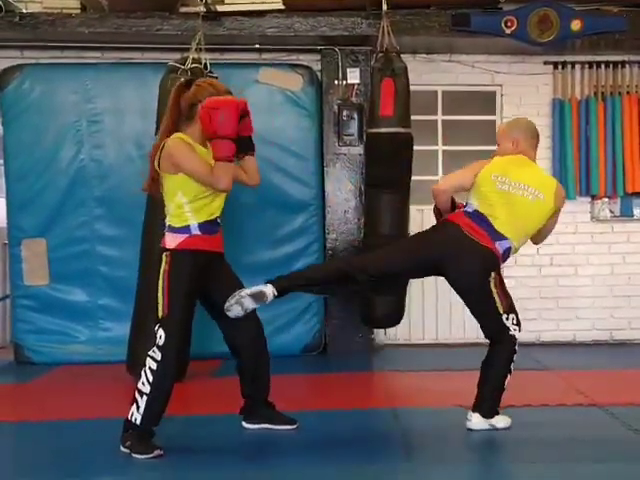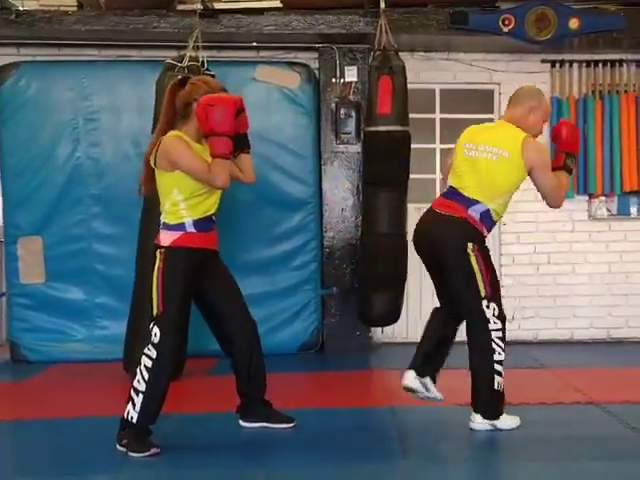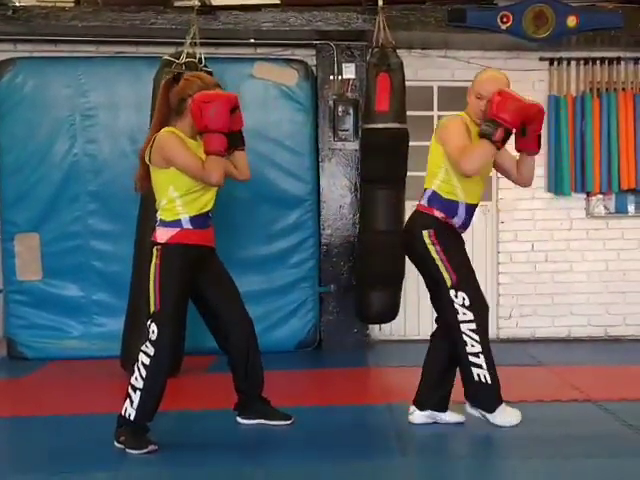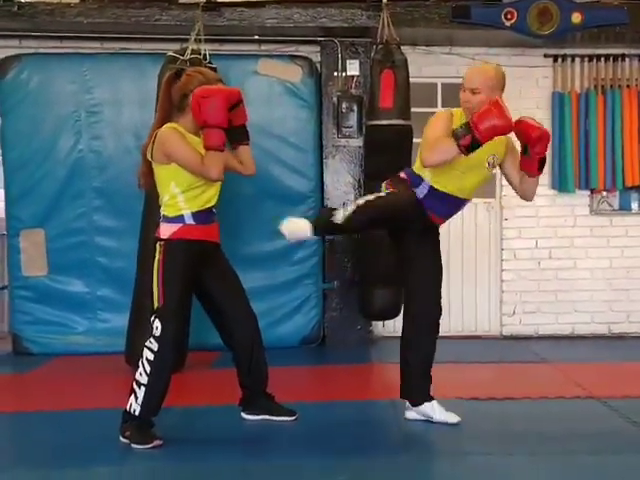
dt=0.3s
person 1, frame 1
left shoulder: (209, 148)
right shoulder: (176, 146)
left elbow: (252, 179)
right elbow: (222, 182)
left wrist: (242, 137)
right wrist: (224, 137)
left hip: (212, 254)
right hip: (183, 255)
left knee: (249, 329)
right knee: (171, 342)
left ankle: (257, 408)
right ankle: (136, 431)
person 1, frame 2
left shoulder: (204, 145)
right shoulder: (172, 143)
left elbow: (247, 176)
right elbow: (219, 179)
left wrist: (238, 134)
right wrist: (221, 134)
left hip: (207, 252)
right hip: (178, 253)
left knee: (243, 328)
right knee: (166, 340)
left ankle: (253, 407)
right ankle: (132, 429)
person 1, frame 3
left shoulder: (199, 142)
right shoulder: (166, 140)
left elbow: (242, 173)
right elbow: (213, 177)
left wrist: (232, 131)
right wrist: (215, 131)
left hip: (203, 249)
right hip: (174, 249)
left knee: (239, 324)
right knee: (163, 337)
left ankle: (251, 404)
right ankle: (130, 426)
person 1, frame 4
left shoulder: (202, 137)
right shoulder: (168, 136)
left elbow: (247, 168)
right elbow: (212, 173)
left wrist: (236, 125)
right wrist: (215, 126)
left hip: (207, 244)
right hip: (178, 245)
left knee: (243, 320)
right knee: (167, 333)
left ankle: (255, 400)
right ankle: (134, 422)
person 2, frame 1
left shoulder: (488, 165)
right shoulder: (555, 191)
left elbow: (441, 189)
right elbow: (538, 237)
left hip: (441, 240)
right hip: (478, 260)
left knee: (354, 268)
right knee: (504, 337)
left ankle: (272, 288)
right ankle: (485, 413)
person 2, frame 2
left shoulder: (471, 133)
right shoulder: (528, 146)
right elbow: (555, 199)
right wrist: (567, 161)
left hip: (430, 225)
right hip: (461, 234)
left knee: (453, 307)
right knee: (487, 321)
left ankle: (419, 373)
right ankle: (487, 413)
person 2, frame 3
left shoulder: (484, 131)
right shoulder: (452, 126)
left elbow: (523, 179)
right elbow: (468, 167)
left wrist: (528, 138)
right wrist: (496, 129)
left hip: (438, 231)
right hip: (430, 229)
left knee: (453, 318)
right knee: (469, 309)
left ankle: (428, 405)
right ankle: (486, 402)
person 2, frame 4
left shoulder: (505, 142)
right shoulder: (446, 119)
left elbow: (527, 192)
right elbow: (429, 158)
left wrist: (533, 159)
right wrist: (470, 133)
left hip: (424, 225)
right hip: (403, 194)
left knee: (424, 310)
right knee: (402, 205)
left ankle: (418, 400)
right ankle: (315, 223)
